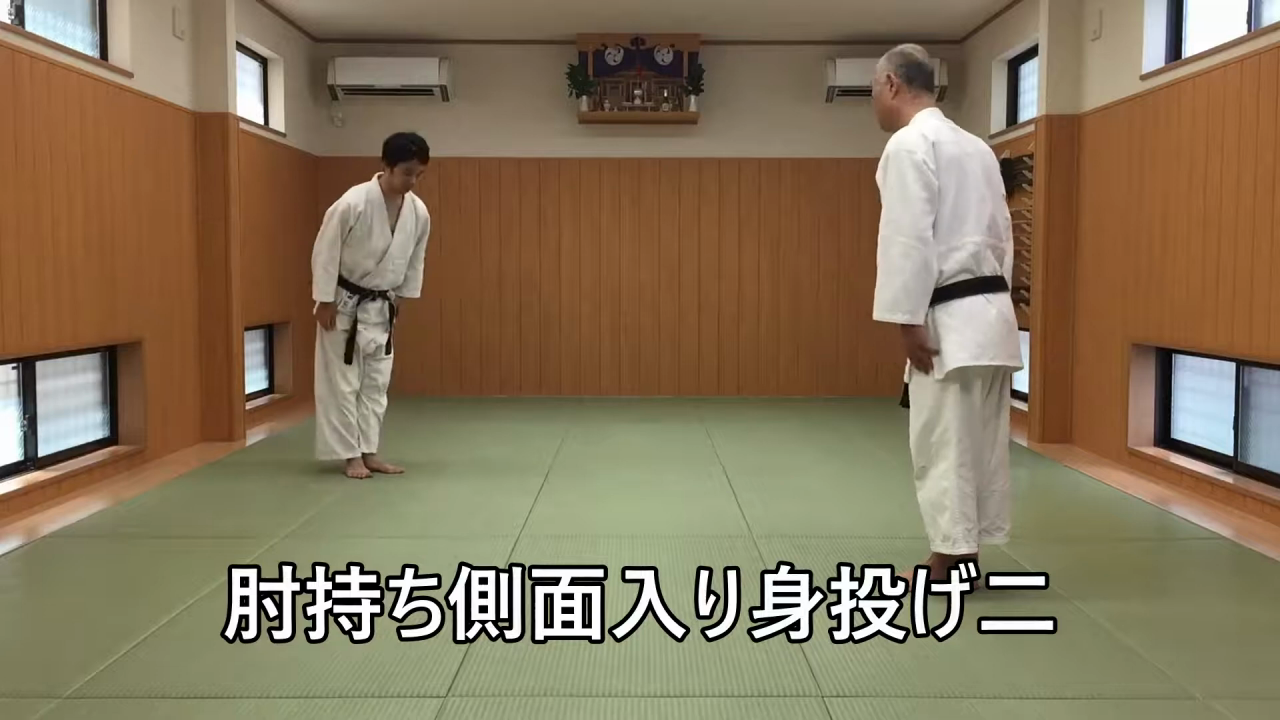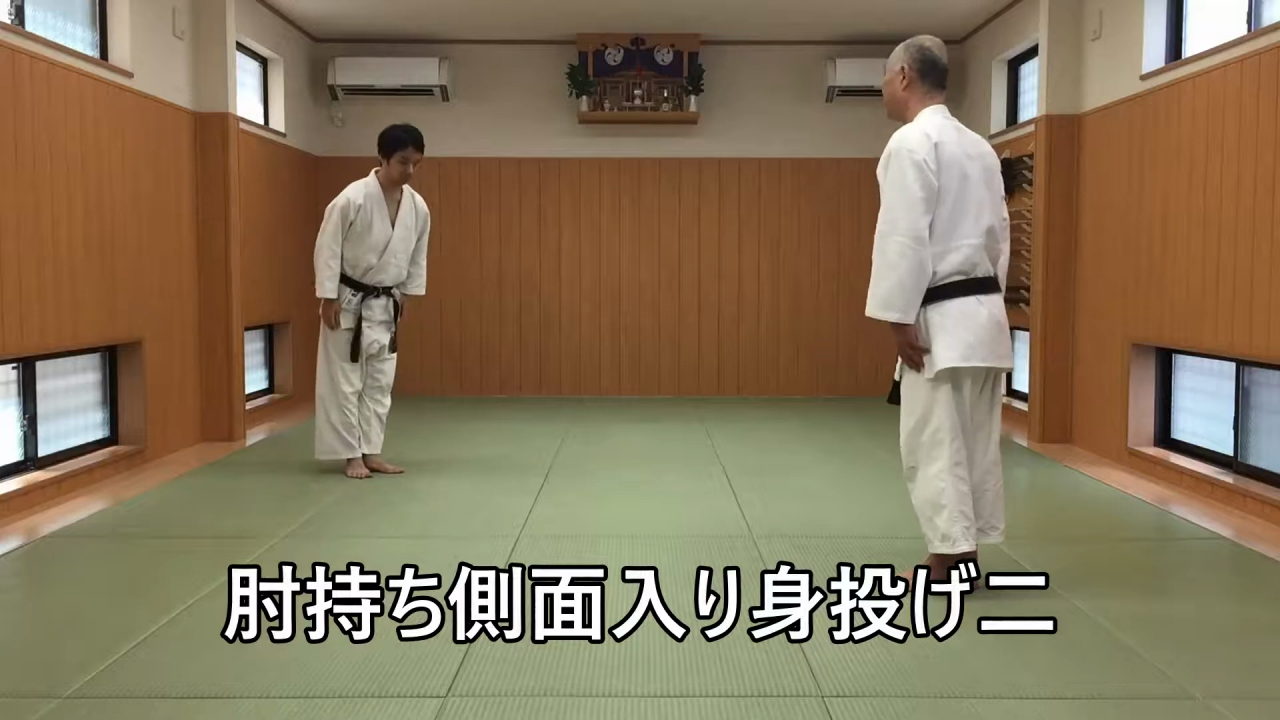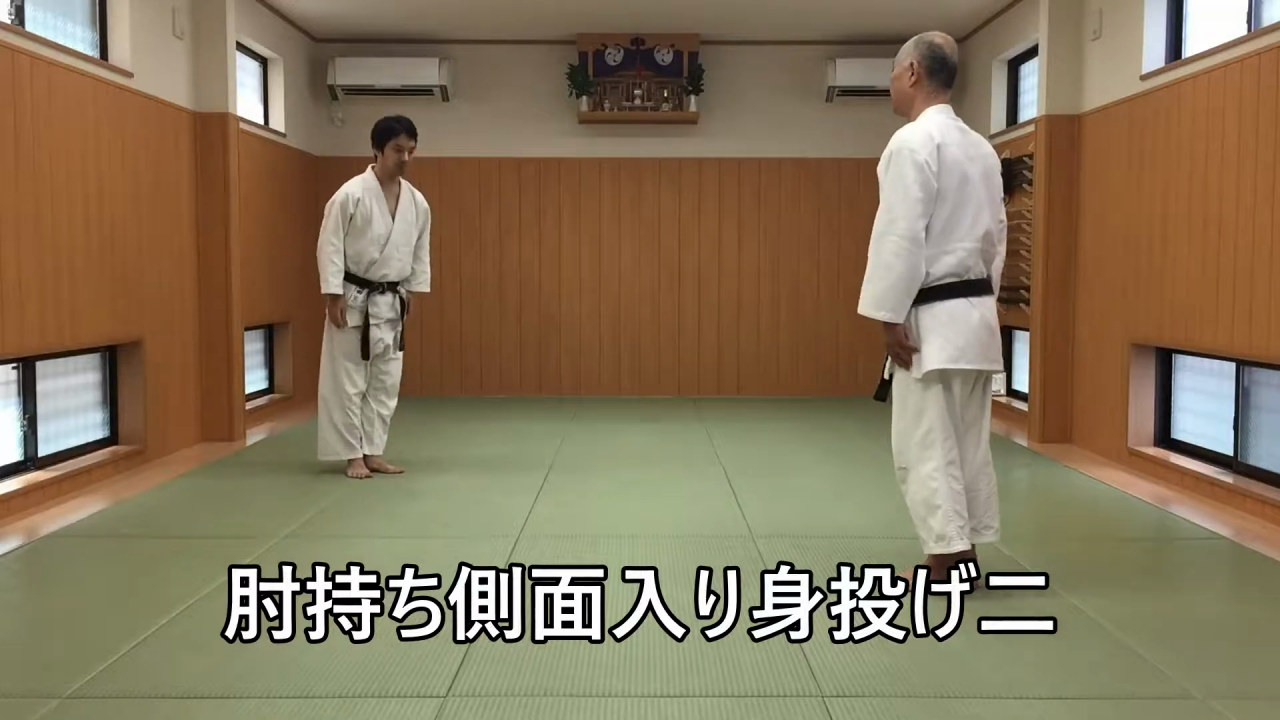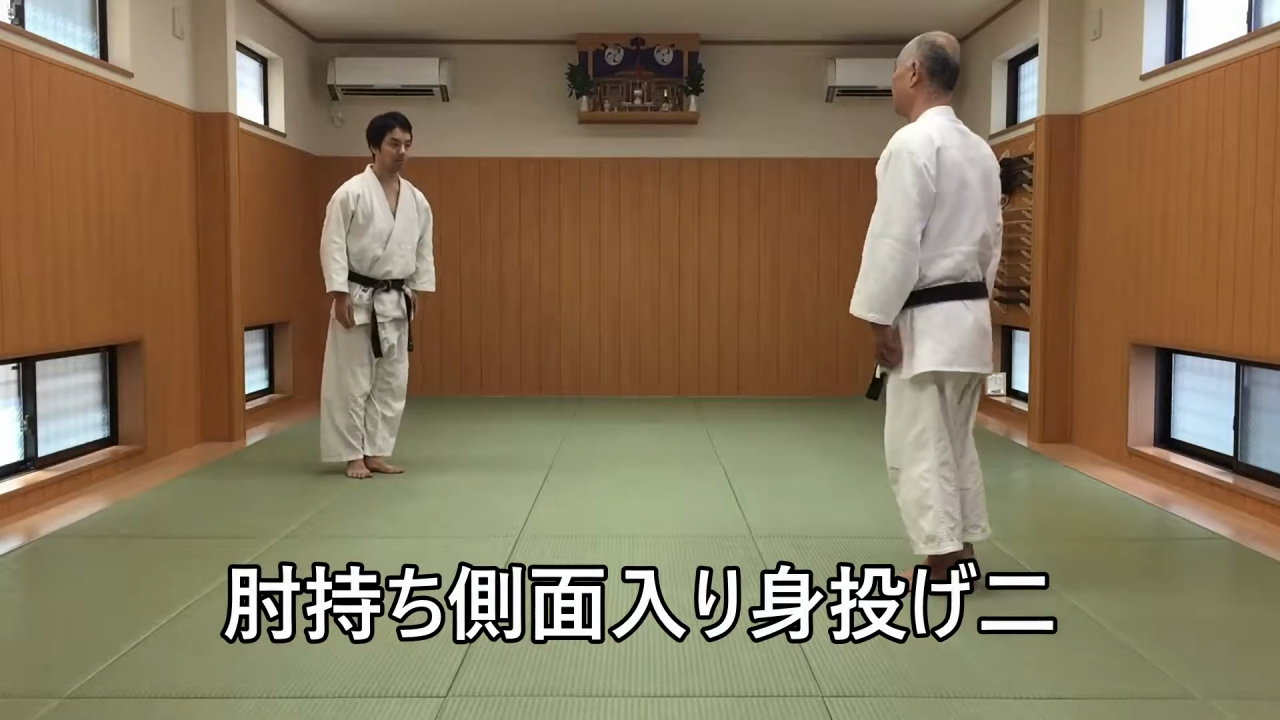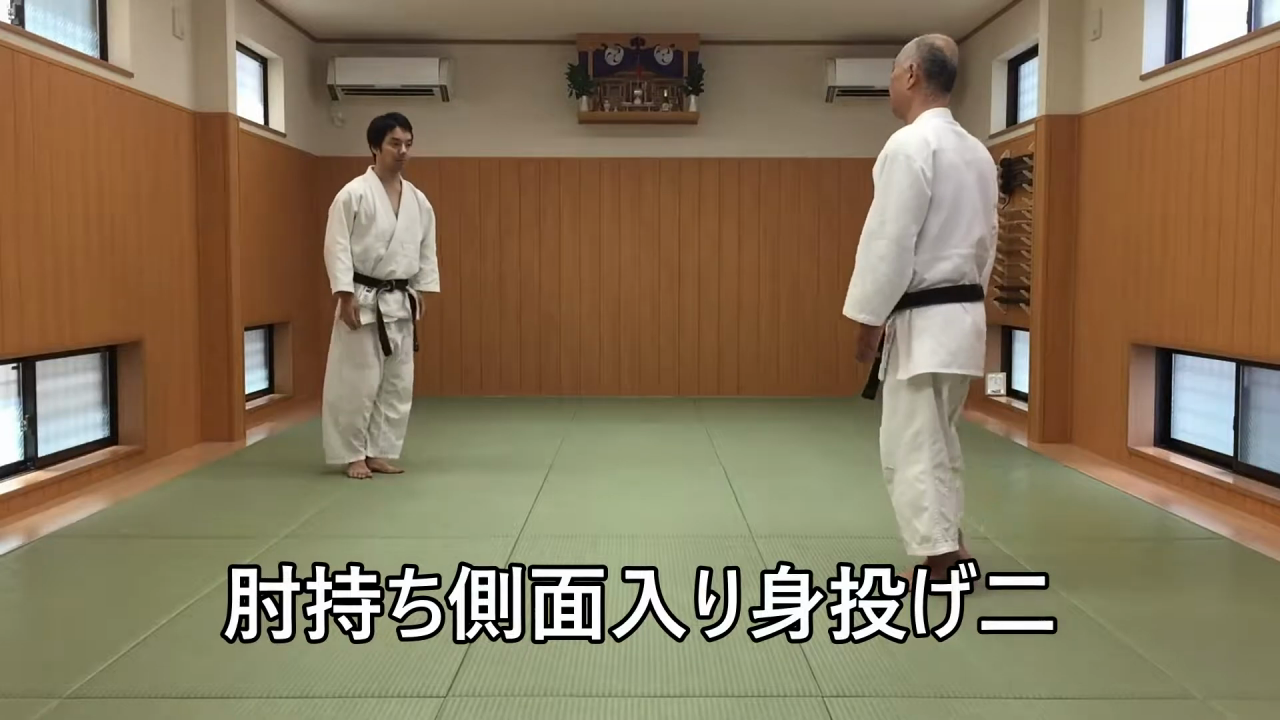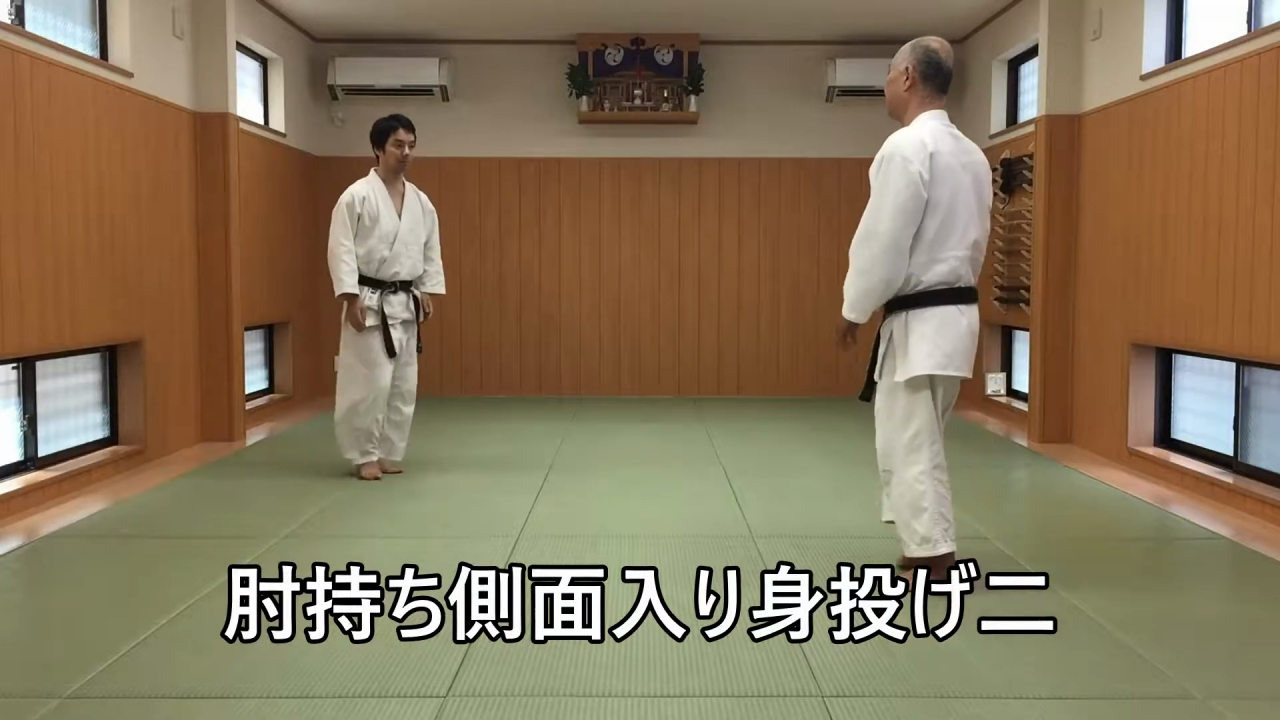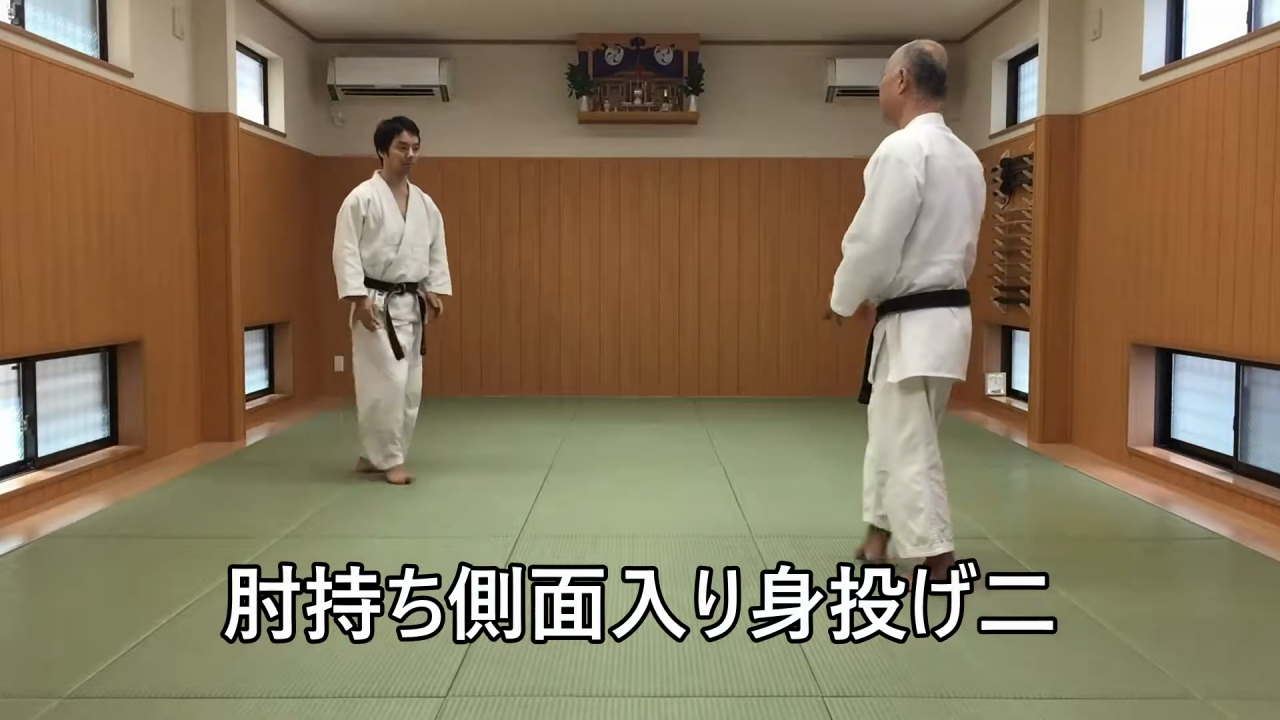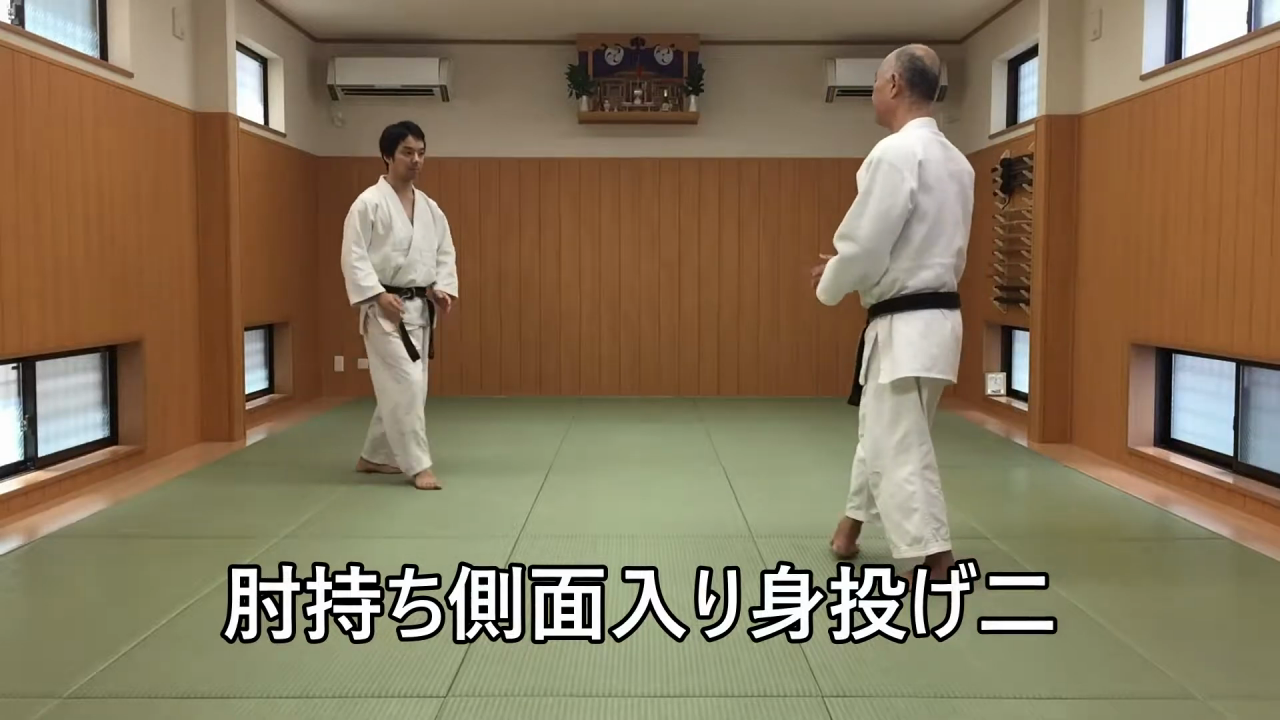
dt=0.1s
person 1, frame 1
left shoulder: (910, 143)
right shoulder: (975, 146)
left elbow: (907, 238)
right elbow: (1001, 233)
left wrist: (907, 321)
left hip: (950, 315)
right hip: (992, 309)
left knee: (942, 445)
right knee: (982, 442)
left ankle: (951, 558)
right ankle: (967, 551)
person 1, frame 2
left shoulder: (912, 142)
right shoulder: (978, 147)
left elbow: (903, 238)
right elbow: (998, 234)
left wrist: (900, 319)
left hip: (943, 315)
right hip: (984, 309)
left knee: (933, 445)
right knee: (975, 442)
left ankle: (951, 557)
right ankle: (964, 550)
person 1, frame 3
left shoulder: (914, 141)
right shoulder: (980, 147)
left elbow: (899, 238)
right elbow: (994, 236)
left wrist: (890, 318)
left hip: (933, 315)
right hip: (976, 310)
left knee: (924, 446)
right knee: (967, 442)
left ankle: (948, 558)
right ankle: (963, 549)
person 1, frame 4
left shoulder: (913, 143)
right shoulder: (979, 150)
left elbow: (894, 241)
right elbow: (990, 238)
left wrist: (881, 319)
left hip: (927, 317)
right hip: (970, 312)
left knee: (917, 447)
right knee: (953, 442)
left ankle: (944, 558)
right ankle: (960, 547)
person 1, frame 5
left shoulder: (911, 145)
right shoulder: (976, 152)
left elbow: (888, 241)
right elbow: (982, 240)
left wrist: (864, 315)
left hip: (924, 318)
right hip: (964, 311)
left knee: (913, 447)
right knee: (936, 440)
left ankle: (939, 559)
right ankle: (948, 542)
person 1, frame 6
left shoulder: (907, 147)
right shoulder: (971, 154)
left elbow: (882, 243)
left wrist: (854, 310)
left hip: (919, 320)
right hip: (958, 312)
left knee: (910, 449)
right knee: (910, 438)
left ankle: (938, 559)
right ankle: (929, 545)
person 1, frame 7
left shoulder: (903, 149)
right shoulder: (964, 156)
left elbow: (875, 243)
left wrist: (842, 297)
left hip: (914, 323)
right hip: (947, 313)
left knee: (907, 448)
right knee: (890, 432)
left ankle: (938, 563)
right ankle: (880, 534)
person 1, frame 8
left shoulder: (896, 153)
right shoulder: (954, 160)
left elbow: (864, 244)
left wrist: (830, 287)
right wrist: (845, 267)
left hip: (905, 324)
right hip: (936, 314)
left knee: (900, 449)
right knee: (879, 432)
left ankle: (936, 560)
right ankle: (851, 528)
person 2, frame 1
left shoulder: (418, 212)
right shoulder: (354, 203)
left elbow: (414, 260)
right elbow: (326, 252)
left wrist: (402, 298)
right wrist: (325, 302)
left hip: (380, 306)
right hip: (345, 303)
left knee: (376, 383)
right knee: (341, 382)
left ankle: (368, 452)
right ankle: (350, 455)
person 2, frame 2
left shoulder: (418, 207)
right shoulder: (353, 198)
left elbow: (416, 256)
right elbow: (327, 249)
left wrist: (406, 295)
right wrist: (329, 299)
left hip: (384, 305)
right hip: (348, 300)
left knee: (380, 383)
right knee: (343, 382)
left ankle: (370, 452)
right ankle: (351, 455)
person 2, frame 3
left shoulder: (416, 201)
right shoulder: (351, 194)
left elbow: (420, 251)
right elbow: (330, 247)
left wrist: (411, 292)
right wrist: (334, 297)
left hip: (391, 302)
right hip: (354, 299)
left knee: (385, 383)
right knee: (347, 382)
left ankle: (372, 452)
right ankle: (351, 455)
person 2, frame 4
left shoulder: (416, 200)
right shoulder: (352, 193)
left elbow: (423, 251)
right elbow: (333, 245)
left wrist: (416, 292)
right wrist: (340, 295)
left hip: (396, 301)
right hip: (359, 299)
left knee: (392, 384)
right knee: (351, 382)
left ankle: (376, 452)
right ankle: (352, 455)
person 2, frame 5
left shoulder: (418, 200)
right shoulder: (354, 194)
left elbow: (426, 250)
right elbow: (337, 247)
left wrist: (422, 291)
right wrist: (346, 296)
left hip: (401, 302)
right hip: (364, 299)
left knee: (398, 385)
right knee: (358, 382)
left ankle: (380, 453)
right ankle: (353, 454)
person 2, frame 6
left shoulder: (421, 201)
right shoulder: (357, 196)
left elbow: (430, 252)
right elbow: (341, 249)
left wrist: (428, 293)
right wrist: (351, 298)
left hip: (406, 303)
right hip: (369, 301)
left knee: (403, 386)
right knee: (371, 383)
left ankle: (385, 453)
right ankle: (364, 456)
person 2, frame 7
left shoulder: (424, 203)
right shoulder: (361, 198)
left elbow: (436, 251)
right elbow: (345, 252)
left wrist: (436, 290)
right wrist: (361, 298)
left hip: (411, 304)
right hip: (375, 304)
left knee: (408, 386)
right knee: (388, 384)
left ankle: (376, 455)
right ankle: (388, 459)
person 2, frame 8
left shoulder: (429, 208)
right shoulder: (369, 203)
left elbow: (444, 254)
right elbow: (353, 257)
left wrist: (443, 289)
right wrist: (378, 296)
left hip: (419, 308)
right hip: (385, 310)
left knee: (411, 388)
right knee: (405, 387)
left ankle: (374, 456)
right ankle: (418, 465)
